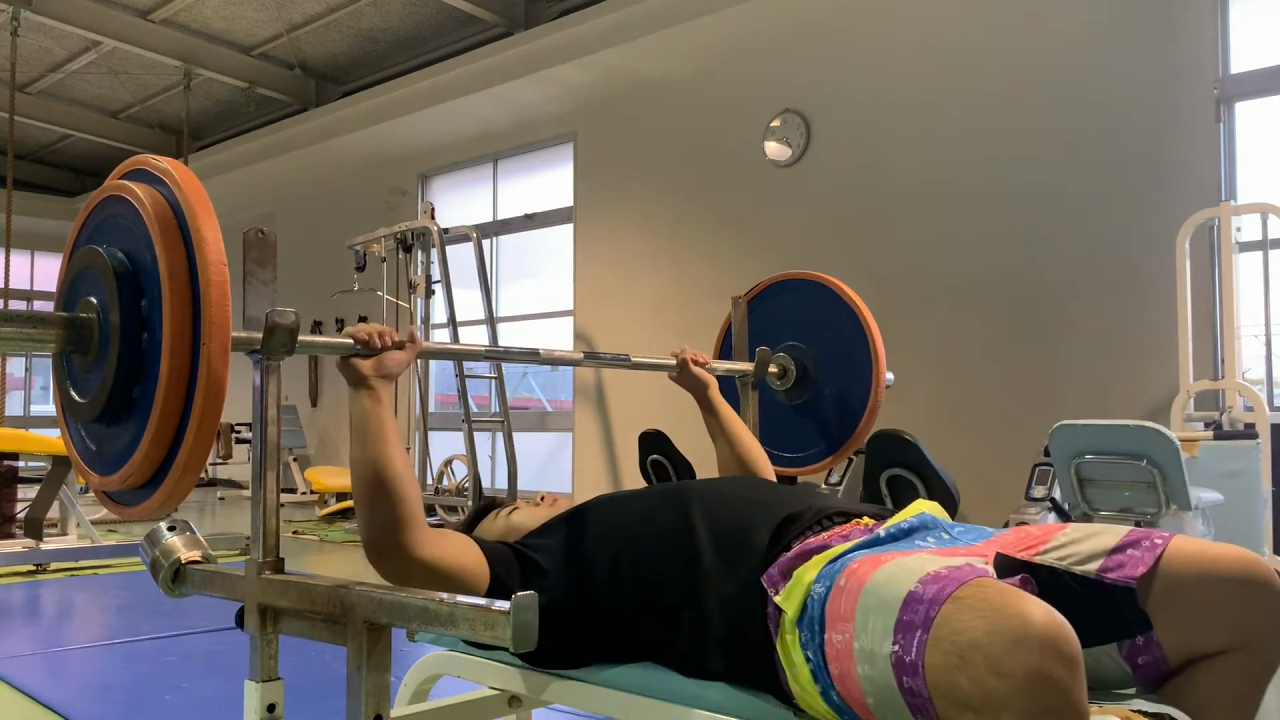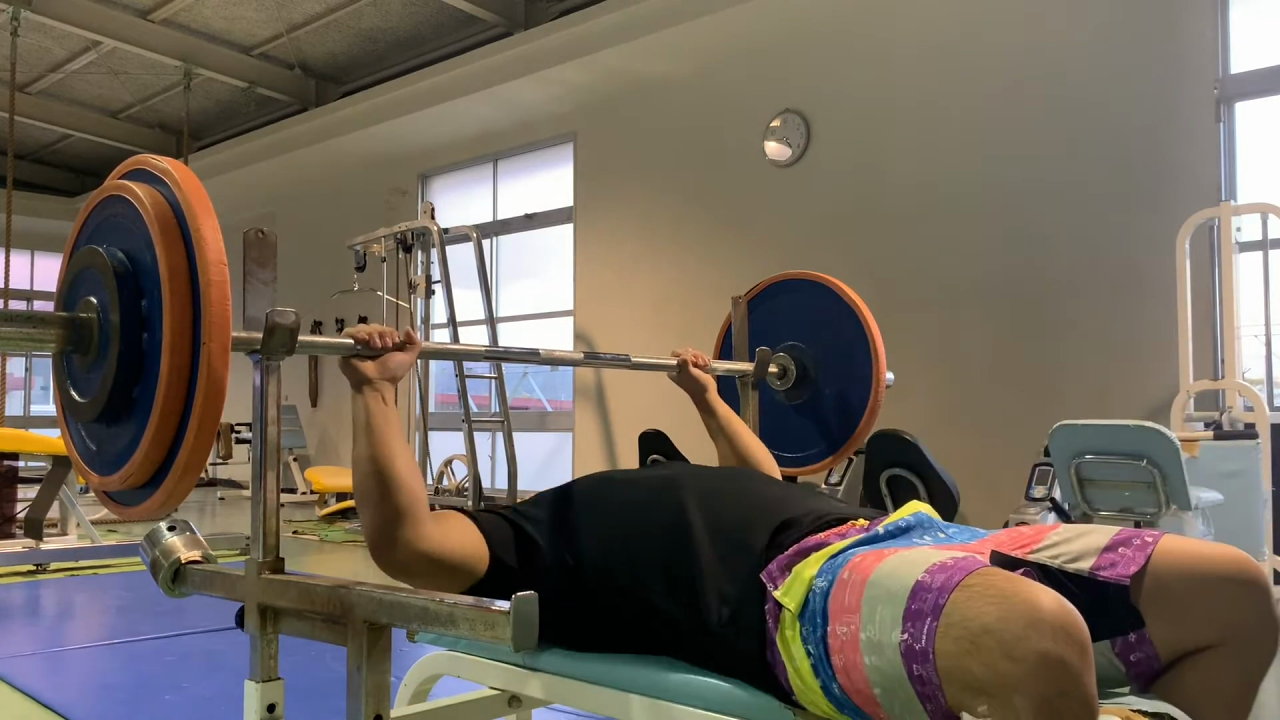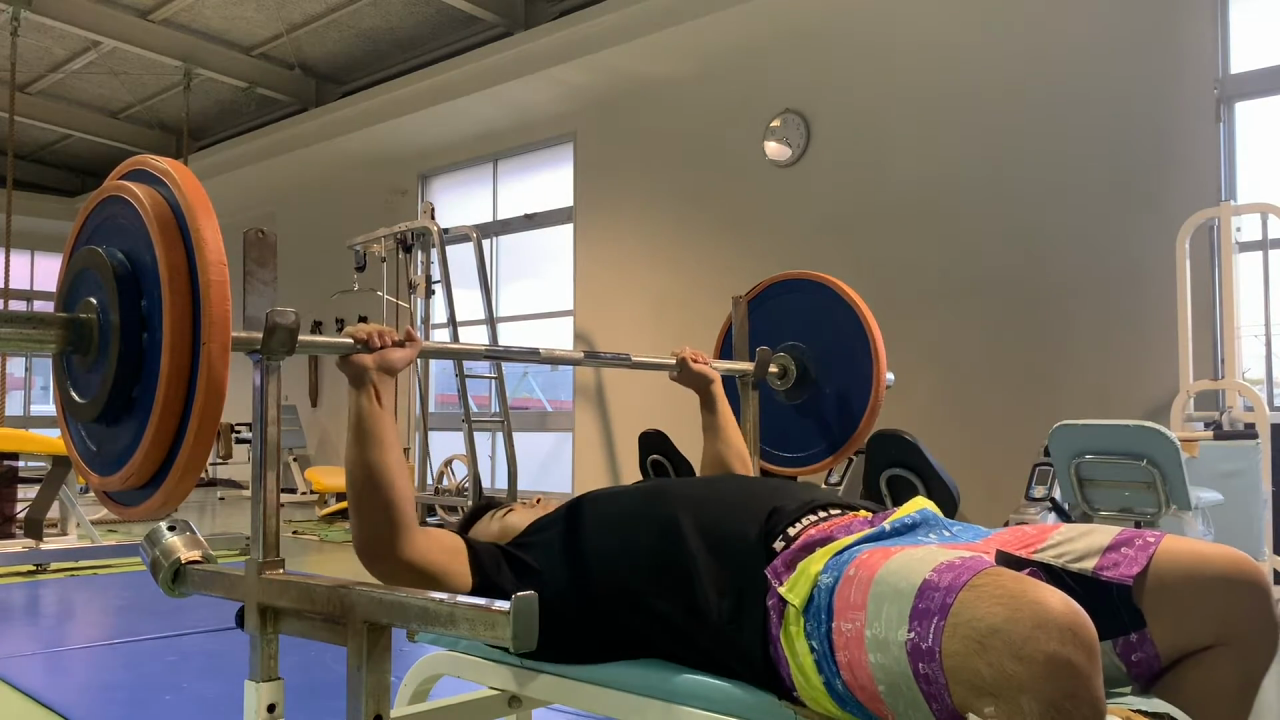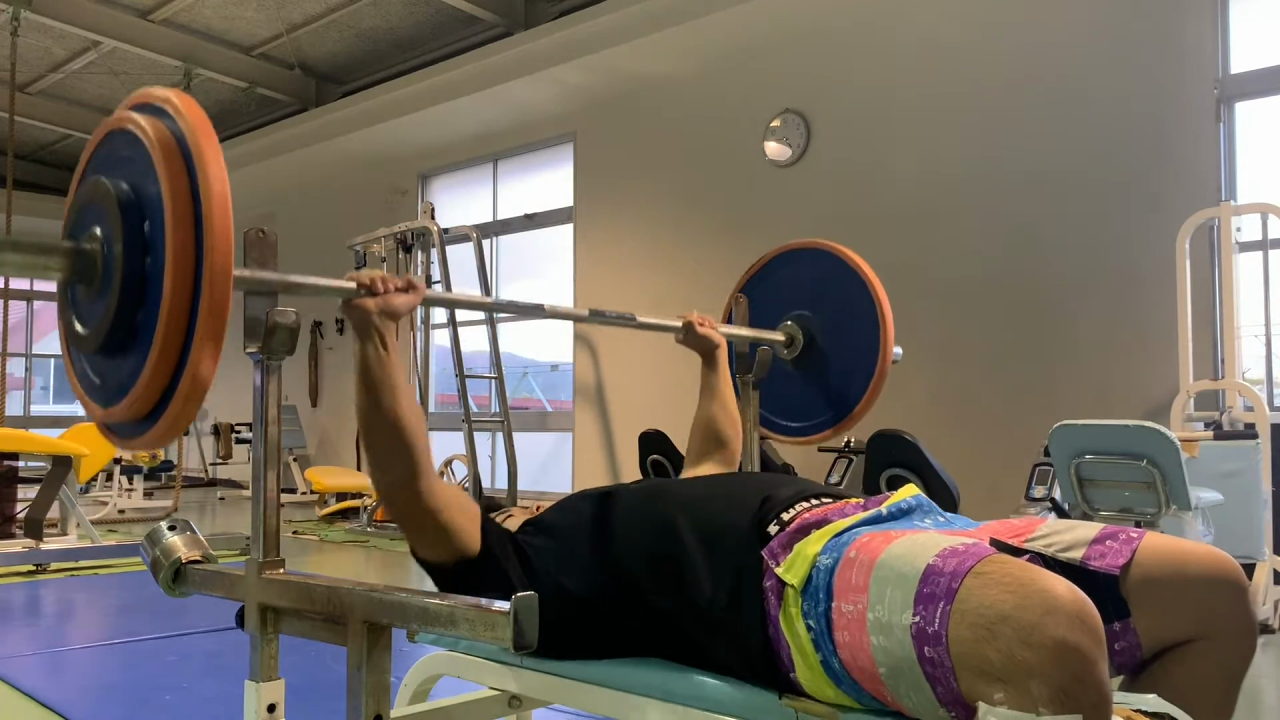
dt=0.4s
person 1, frame 1
left shoulder: (628, 532)
right shoulder: (530, 576)
right elbow: (401, 547)
left wrist: (711, 400)
right wrist: (371, 391)
right hip: (812, 595)
person 1, frame 2
left shoulder: (609, 520)
right shoulder: (524, 552)
right elbow: (403, 540)
left wrist: (709, 399)
right wrist: (375, 390)
left hip: (886, 541)
right hip: (804, 593)
right knee: (1038, 639)
person 1, frame 3
left shoulder: (613, 532)
right shoulder: (519, 578)
right elbow: (391, 544)
left wrist: (710, 395)
right wrist: (372, 386)
right hip: (806, 588)
person 1, frame 4
left shoulder: (625, 527)
right shoulder: (515, 575)
left elbow: (717, 460)
right elbow: (412, 488)
left wrist: (714, 363)
right wrist: (375, 341)
right hip: (802, 576)
left knee: (1213, 589)
right knee: (1056, 629)
